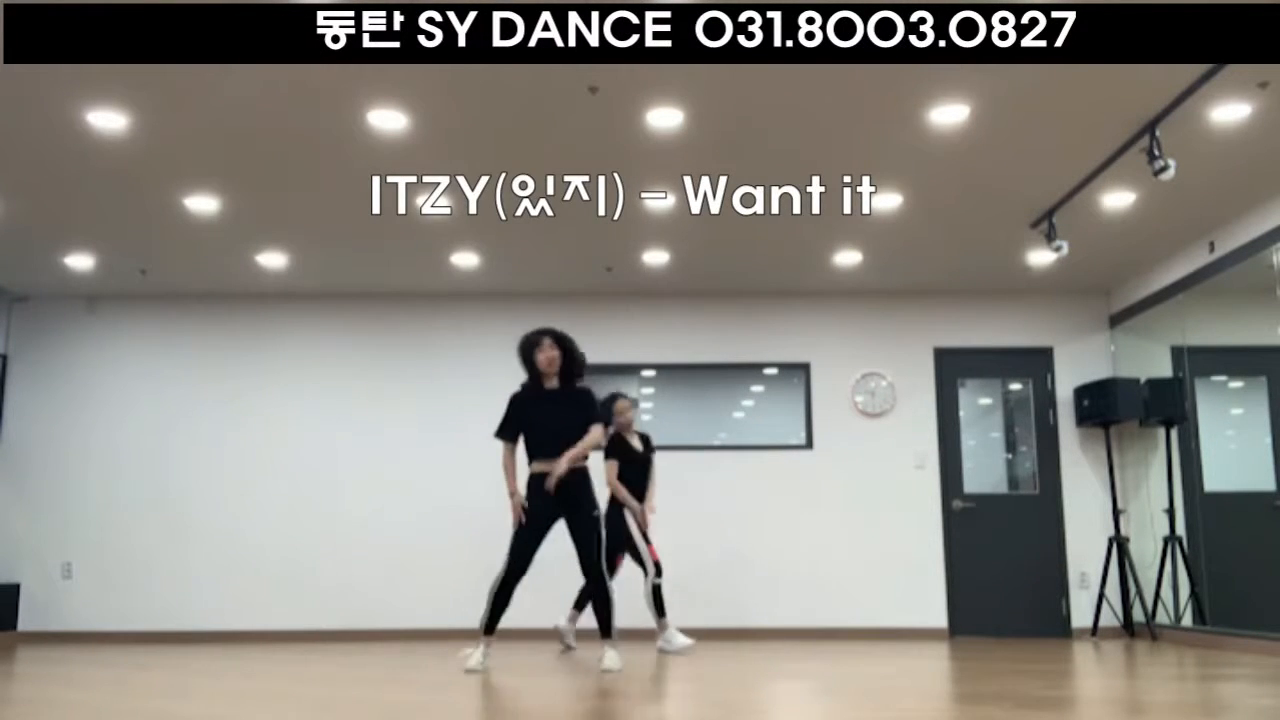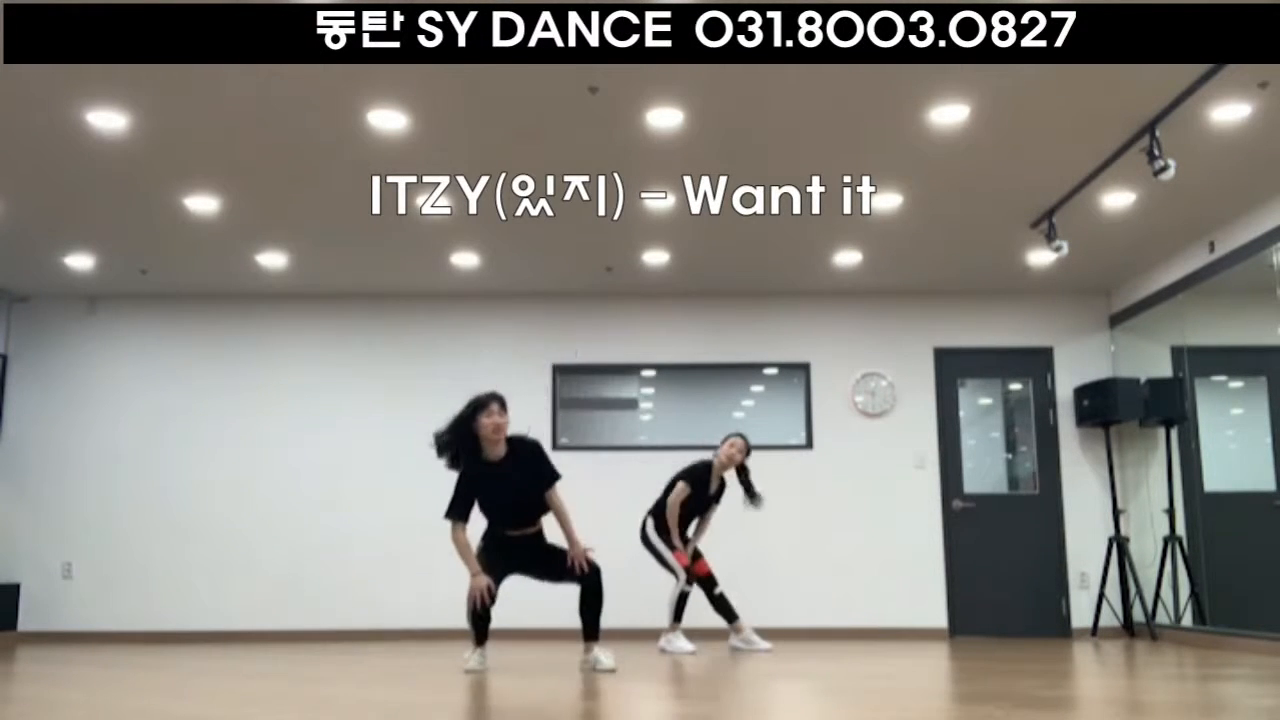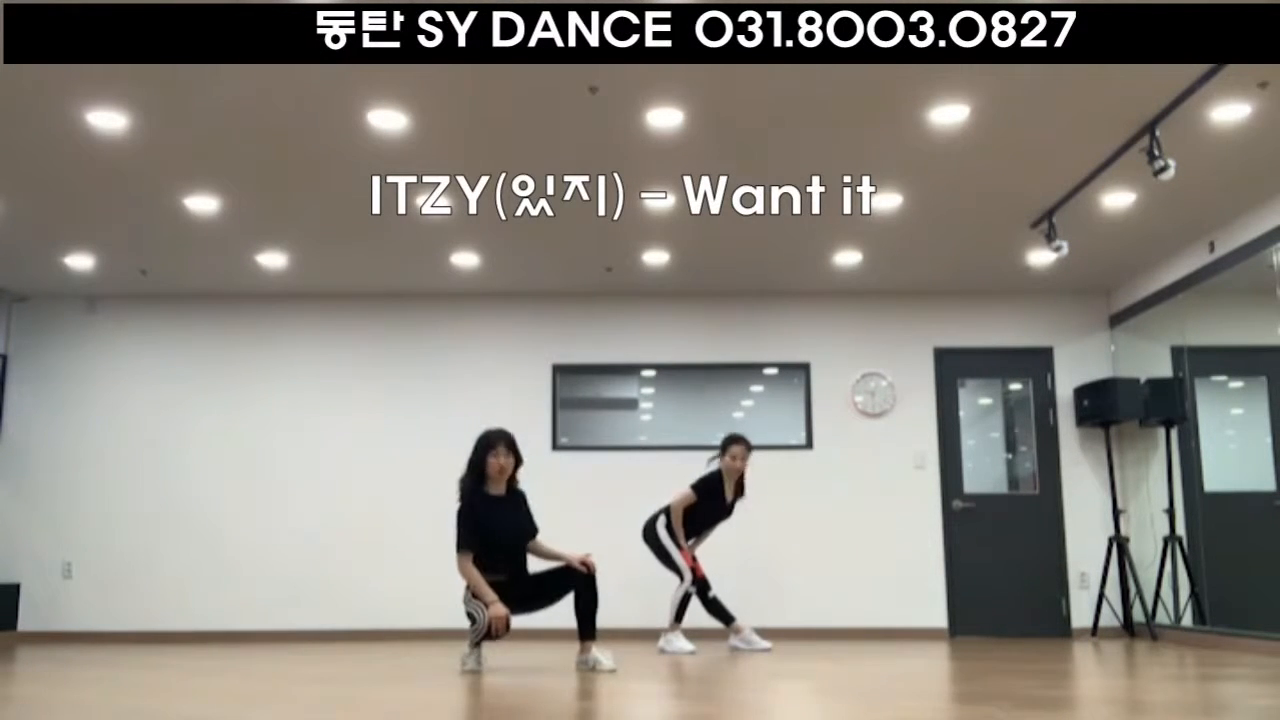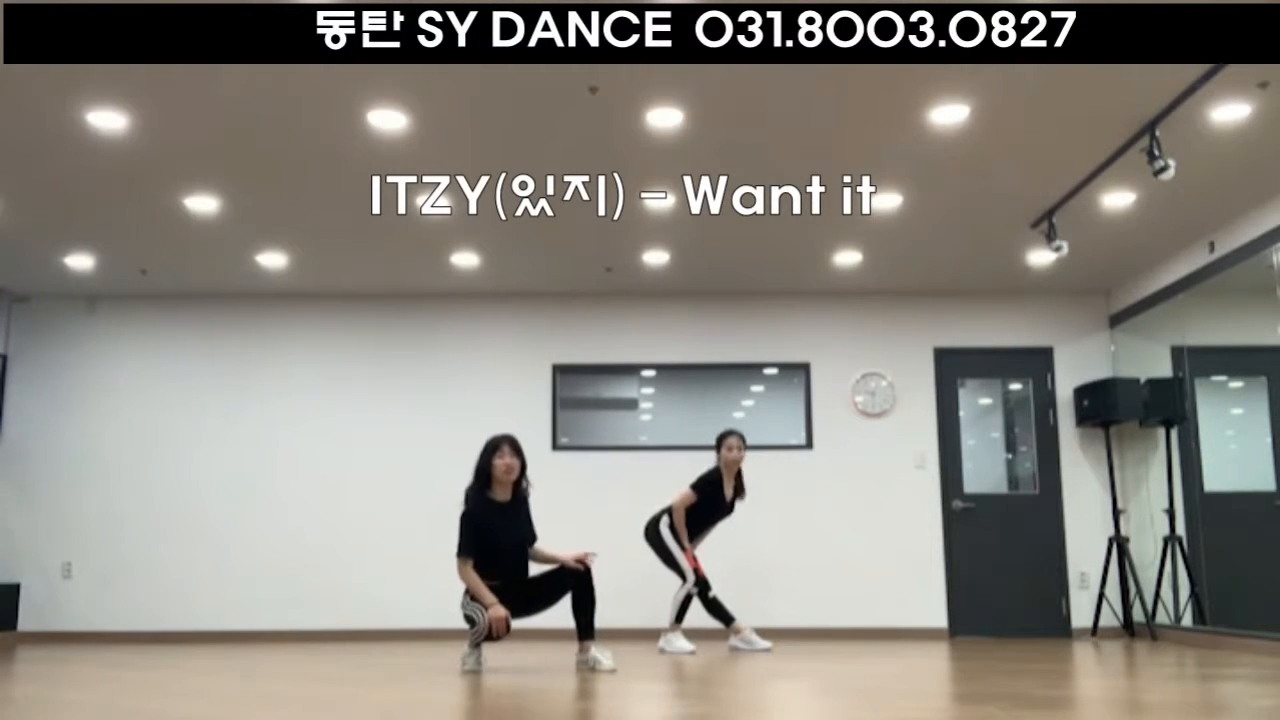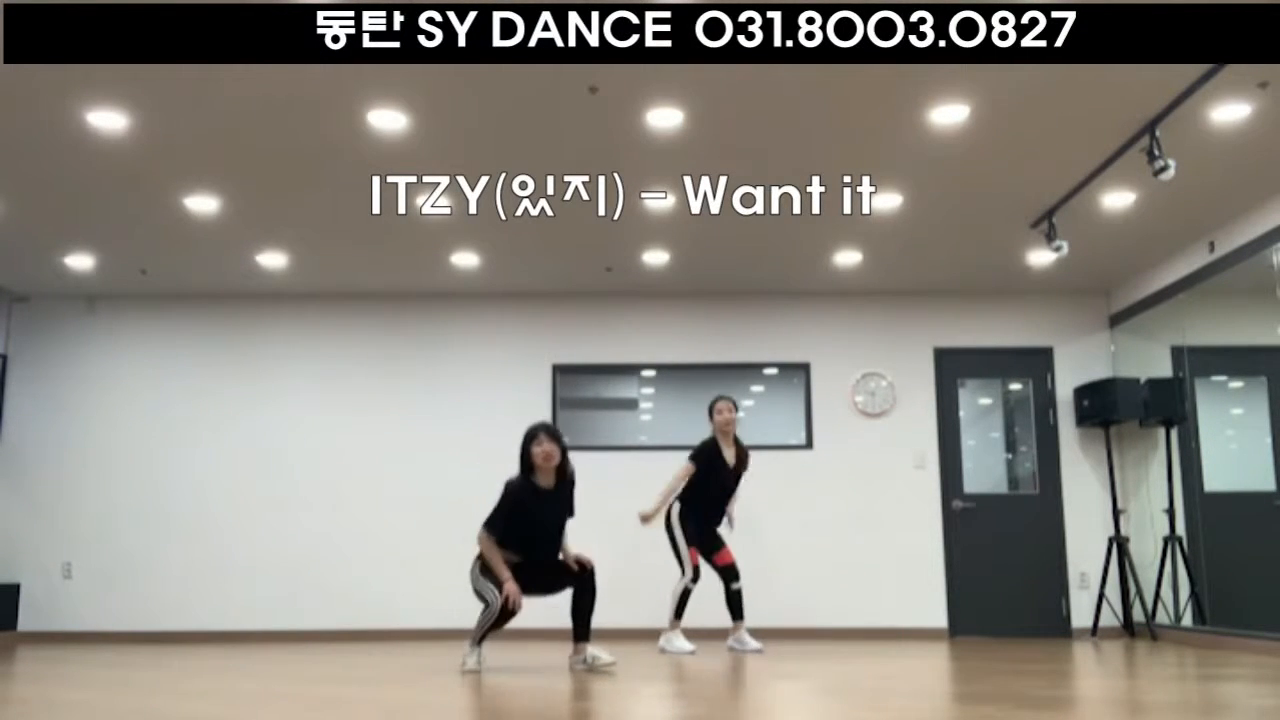
dt=0.5s
person 1, frame 1
left shoulder: (580, 396)
right shoulder: (521, 400)
left elbow: (597, 434)
right elbow: (508, 449)
left wrist: (567, 459)
right wrist: (513, 492)
left hip: (576, 486)
right hip: (537, 490)
left knee: (595, 568)
right knee: (514, 566)
left ankle: (608, 646)
right ankle: (483, 643)
person 1, frame 2
left shoulder: (528, 451)
right shoulder: (472, 472)
left elbow: (552, 497)
right elbow: (458, 530)
left wrist: (574, 541)
right wrist: (475, 573)
left hip: (534, 544)
right hip: (497, 546)
left knee: (590, 573)
right knee: (481, 593)
left ankle: (591, 650)
right ankle: (479, 649)
person 1, frame 3
left shoulder: (517, 497)
right shoulder: (472, 504)
left elbow: (531, 544)
right elbow: (464, 563)
left wrist: (567, 557)
right wrist: (493, 601)
left hip: (521, 586)
right hip: (486, 590)
left knee: (583, 572)
right knee: (493, 620)
left ankle: (587, 652)
right ankle: (473, 648)
person 1, frame 4
left shoulder: (520, 502)
right shoulder: (476, 510)
right elbow: (464, 568)
left wrist: (563, 558)
right wrist: (492, 604)
left hip: (520, 591)
right hip: (484, 594)
left knee: (579, 571)
right knee: (493, 622)
left ankle: (586, 652)
right ankle: (473, 649)
person 1, frame 5
left shoulder: (565, 484)
right shoulder: (517, 491)
right elbow: (485, 538)
left wrist: (566, 553)
right wrist: (507, 579)
left hip: (532, 567)
right hip: (491, 569)
left knee: (583, 573)
right knee: (503, 603)
left ankle: (581, 651)
right ankle: (474, 647)
person 2, frame 1
left shoulder: (645, 440)
right shoulder: (615, 442)
left elbow: (648, 476)
right elbow: (612, 481)
left wrist: (648, 503)
right wrist: (637, 508)
left hip: (630, 515)
right hip: (622, 514)
left knee: (606, 573)
right knee: (652, 567)
left ankle: (569, 624)
right ankle: (665, 634)
person 2, frame 2
left shoulder: (720, 485)
right shoulder: (701, 470)
left elbow: (705, 520)
right elbow: (673, 502)
left wrist: (689, 547)
right wrist: (676, 541)
left hip: (675, 532)
right hip: (656, 527)
left knee: (709, 582)
right knee: (684, 575)
left ankle: (741, 634)
right ankle: (670, 636)
person 2, frame 3
left shoulder: (737, 489)
right shoulder: (712, 481)
left elbow: (711, 522)
right elbow: (676, 504)
left wrist: (690, 548)
right wrist: (682, 542)
left hip: (677, 536)
right hip: (660, 528)
left knee: (703, 587)
right knee: (689, 576)
left ankle: (740, 634)
right ankle: (670, 636)
person 2, frame 4
left shoulder: (736, 486)
right shoulder: (711, 479)
right elbow: (678, 505)
left wrist: (691, 546)
right wrist: (685, 542)
left hip: (679, 535)
right hip: (663, 528)
left knee: (703, 587)
right knee: (691, 577)
left ankle: (740, 634)
right ankle: (670, 636)
person 2, frame 5
left shoulder: (741, 454)
right shoulder: (707, 448)
right elbow: (680, 478)
left wrist: (728, 509)
right wrist: (656, 509)
left hip: (706, 524)
right hip: (683, 517)
left knee: (731, 571)
right knee: (691, 571)
left ankle: (738, 634)
right ankle: (670, 635)
